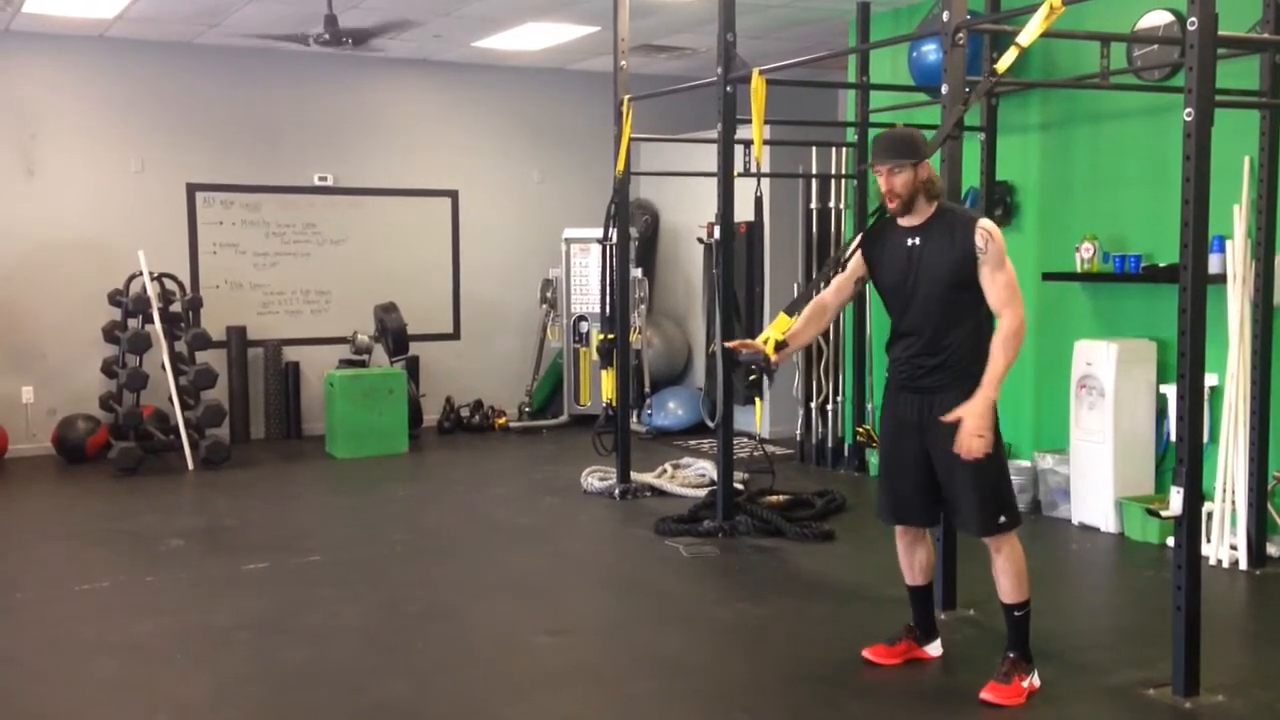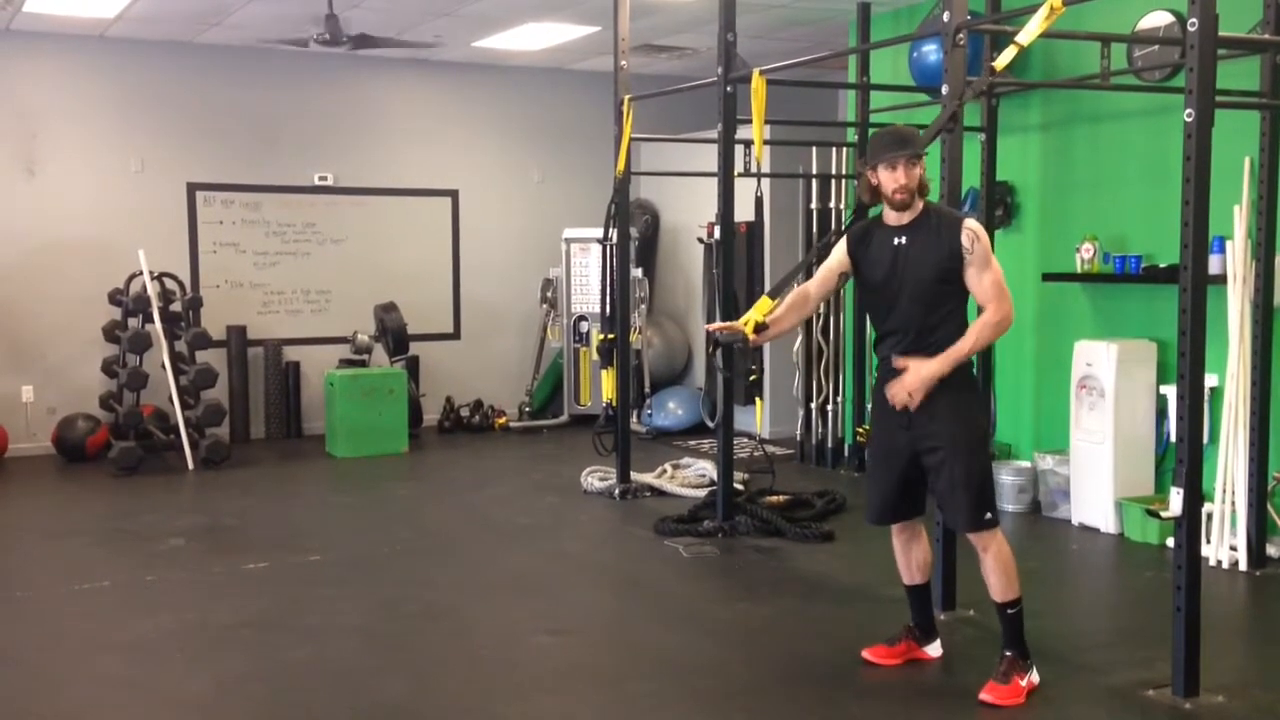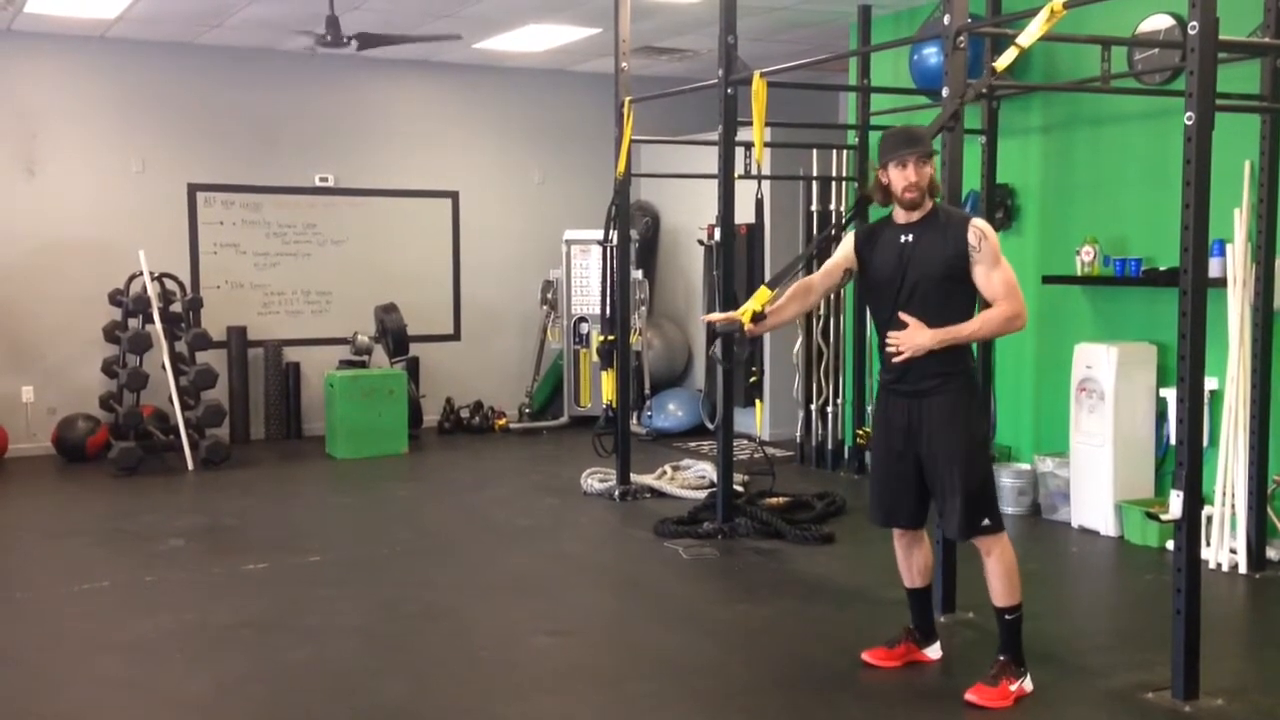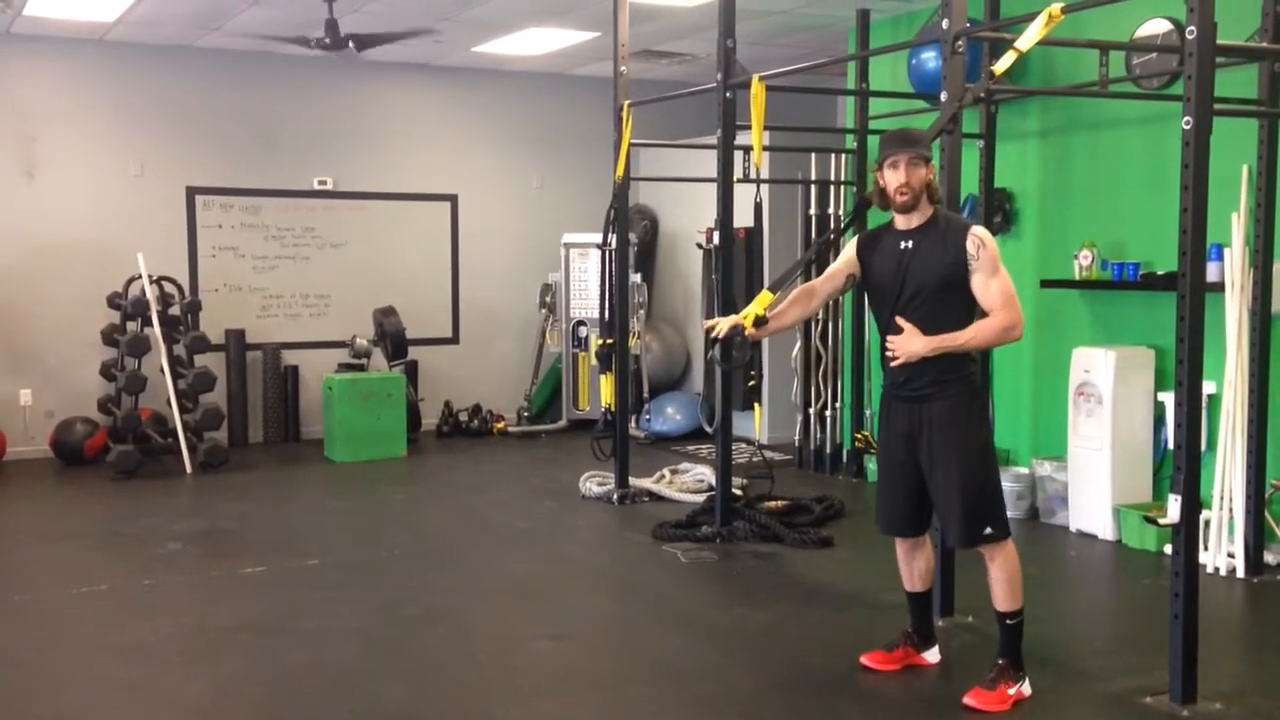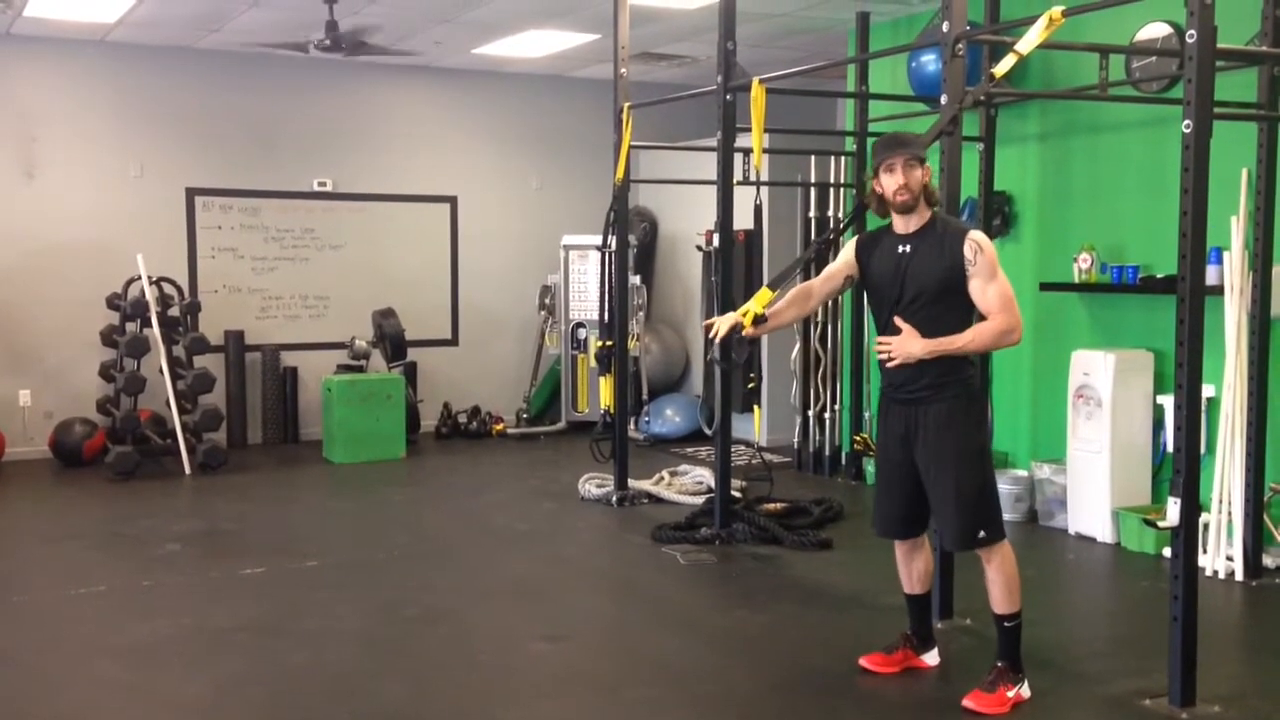
dt=0.3s
person 1, frame 1
left shoulder: (974, 232)
right shoulder: (873, 242)
left elbow: (1011, 317)
right elbow: (828, 302)
left wrist: (984, 401)
right wrist: (778, 346)
left hip: (962, 402)
right hip: (903, 399)
left knee: (996, 529)
right knee: (907, 522)
left ankle: (1020, 660)
right ankle: (923, 633)
person 1, frame 2
left shoulder: (960, 232)
right shoulder: (858, 242)
left elbow: (999, 313)
right elbow: (809, 295)
left wrist: (936, 367)
right wrist: (757, 331)
left hip: (950, 396)
right hip: (892, 396)
left knee: (980, 525)
right knee: (901, 519)
left ankle: (1017, 658)
right ankle: (923, 633)
person 1, frame 3
left shoulder: (968, 232)
right shoulder: (865, 240)
left elbow: (1012, 312)
right elbow: (813, 287)
left wrist: (934, 338)
right wrist: (755, 321)
left hip: (951, 399)
right hip: (895, 399)
left knee: (984, 529)
right knee: (903, 522)
left ankle: (1013, 664)
right ankle: (922, 636)
person 1, frame 4
left shoulder: (968, 239)
right shoulder: (868, 247)
left elbow: (1009, 323)
right elbow: (815, 293)
left wrist: (930, 345)
right wrist: (754, 326)
left hip: (954, 405)
right hip: (899, 405)
left knee: (989, 536)
right knee: (906, 528)
left ankle: (1012, 668)
right ankle: (921, 640)
person 1, frame 5
left shoulder: (965, 243)
right shoulder: (865, 249)
left elbow: (1008, 327)
right elbow: (812, 293)
left wrist: (926, 348)
right wrist: (754, 322)
left hip: (951, 408)
right hip: (897, 407)
left knee: (985, 537)
right knee: (904, 529)
left ankle: (1011, 670)
right ankle: (920, 642)
